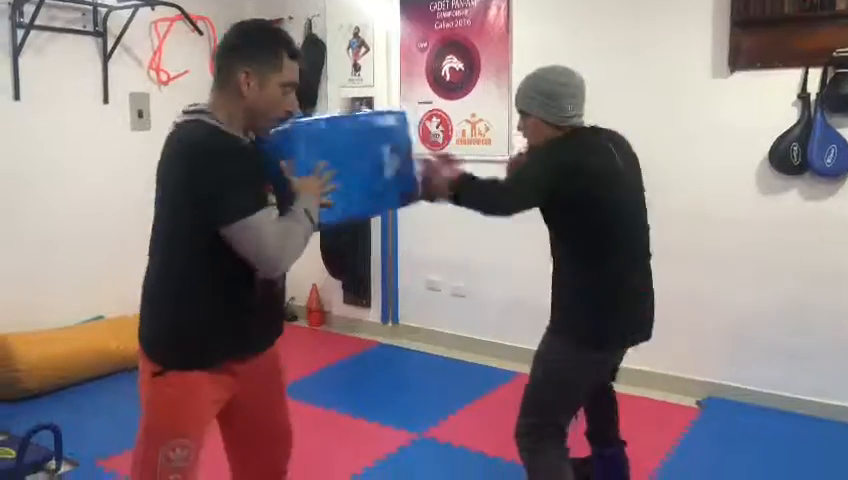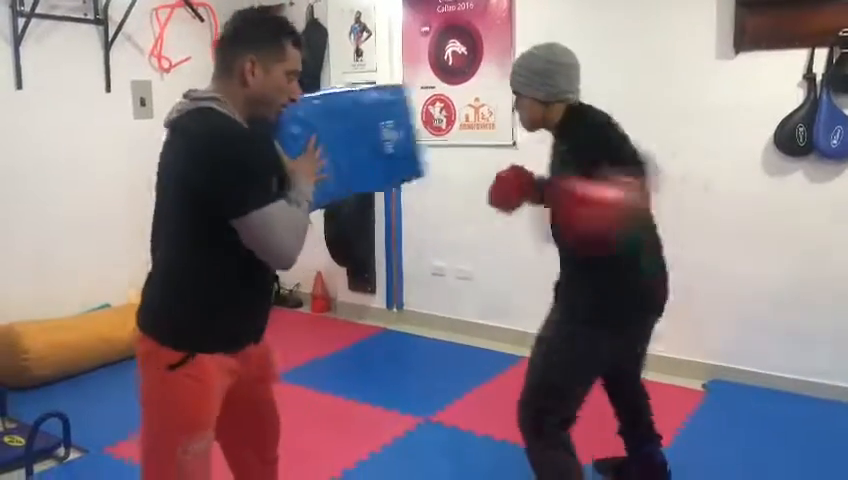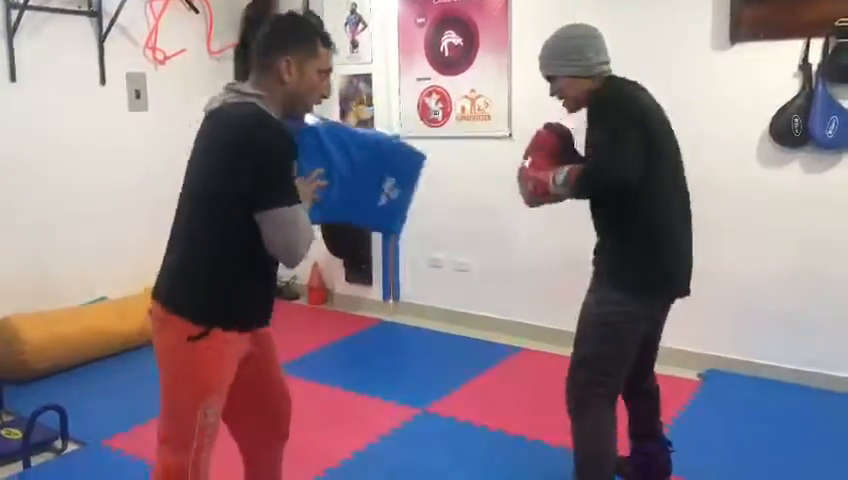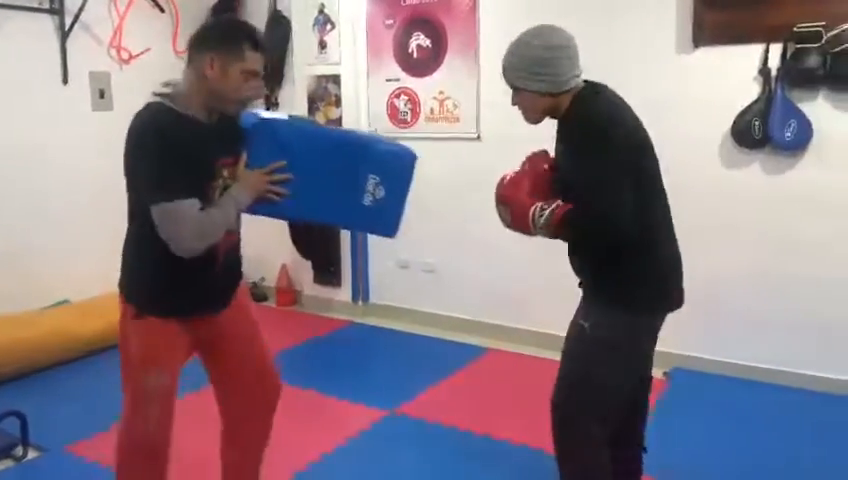
dt=0.5s
person 1, frame 1
left shoulder: (233, 145)
right shoulder: (214, 151)
right elbow: (272, 255)
left wrist: (295, 205)
right wrist: (307, 204)
left hip: (246, 345)
right hip: (184, 358)
person 1, frame 2
left shoulder: (197, 127)
right shoulder: (226, 142)
right elbow: (282, 248)
left wrist: (281, 183)
right wrist: (302, 185)
left hip: (237, 335)
right hip: (185, 346)
person 1, frame 3
left shoulder: (237, 120)
right shoulder: (259, 133)
right elbow: (291, 247)
left wrist: (293, 193)
right wrist: (300, 196)
left hip: (240, 313)
right hip: (196, 320)
left knee: (269, 418)
person 1, frame 4
left shoulder: (225, 123)
right shoulder: (155, 130)
right elbow: (187, 236)
right wrist: (243, 193)
left hip: (223, 295)
right hip: (159, 307)
left knee: (258, 393)
right knee: (148, 429)
person 2, frame 1
left shoulder: (563, 156)
right shoulder: (613, 145)
left elbow: (503, 200)
left wrist: (440, 179)
left hip: (591, 313)
left knee: (538, 430)
right knee: (591, 383)
person 2, frame 2
left shoulder: (590, 129)
right shoulder: (576, 129)
left elbow: (631, 173)
left wrist: (618, 195)
right wrist: (534, 188)
left hip: (604, 294)
right hip: (631, 287)
left knee: (540, 415)
right knee: (623, 383)
person 2, frame 3
left shoulder: (617, 104)
right shoulder: (615, 104)
left elbow: (621, 177)
left wrist: (553, 180)
right wrist: (561, 162)
left hip: (636, 268)
right hip: (650, 263)
left knee: (589, 386)
right knee: (633, 368)
person 2, frame 4
left shoulder: (598, 126)
right shoulder: (584, 108)
left elbow: (608, 222)
left wrist: (535, 214)
right wrist: (548, 180)
left hip: (629, 287)
right hip: (631, 279)
left knee: (576, 407)
right knee: (620, 386)
